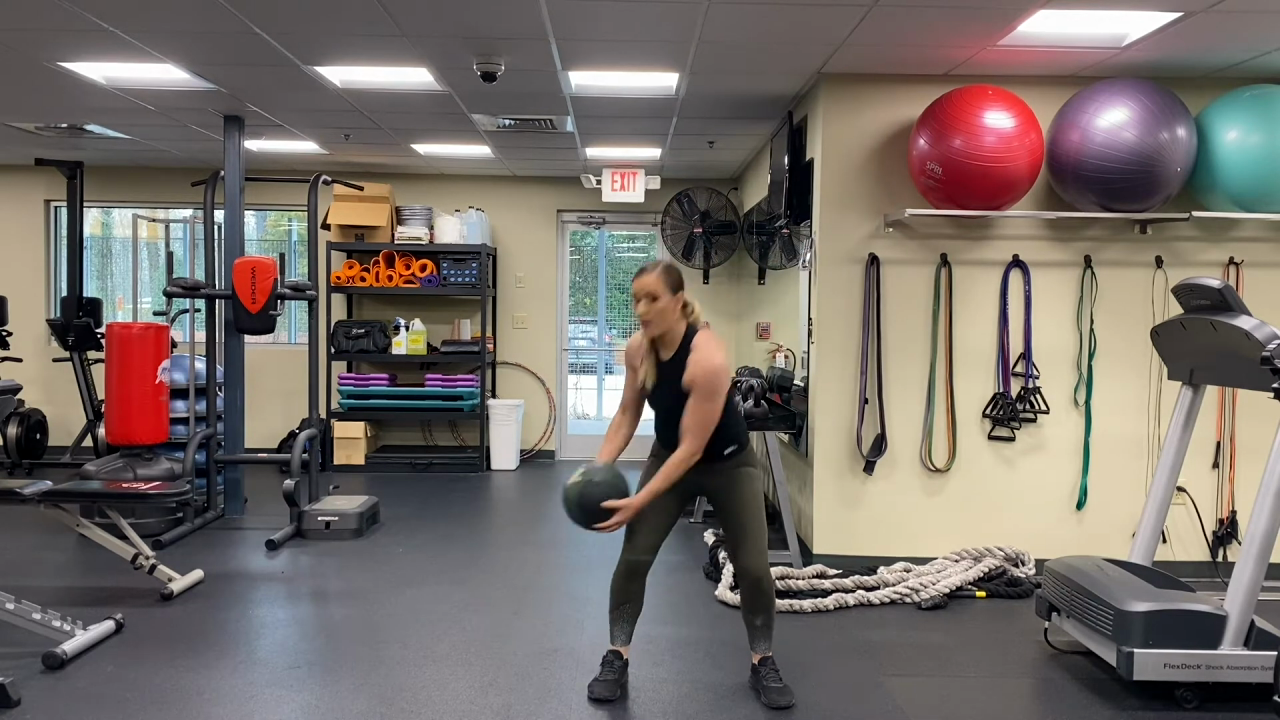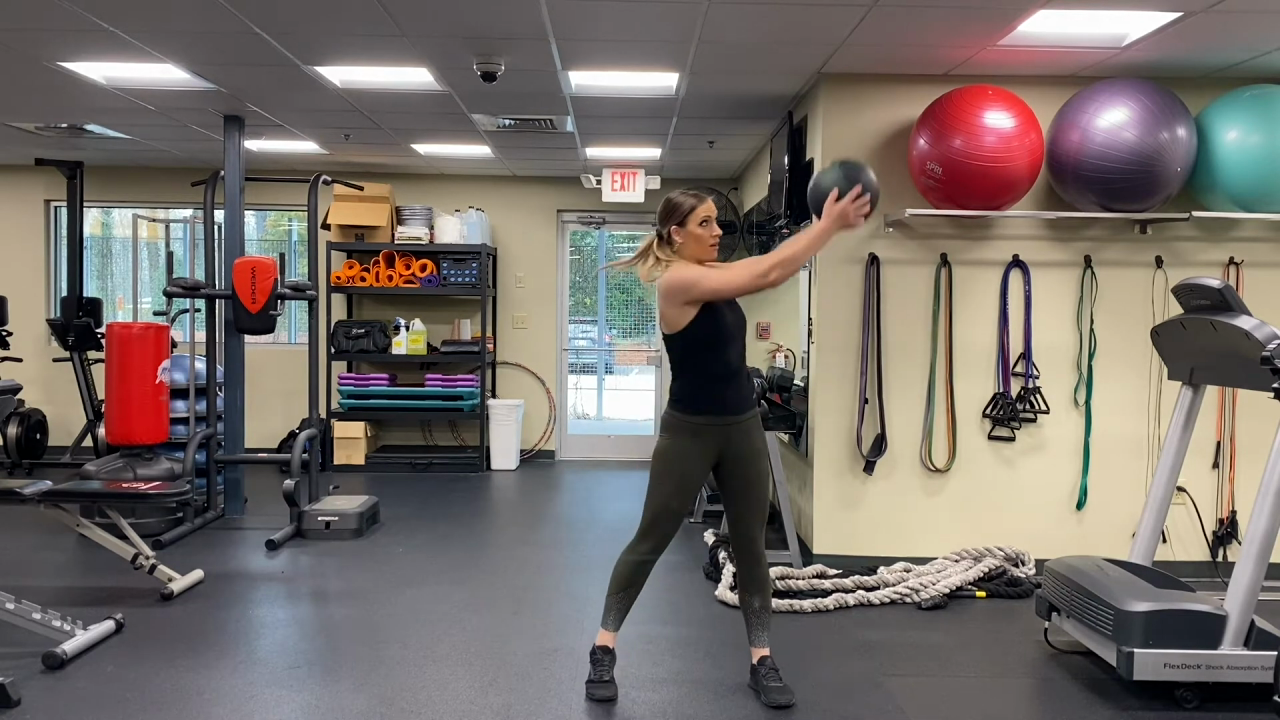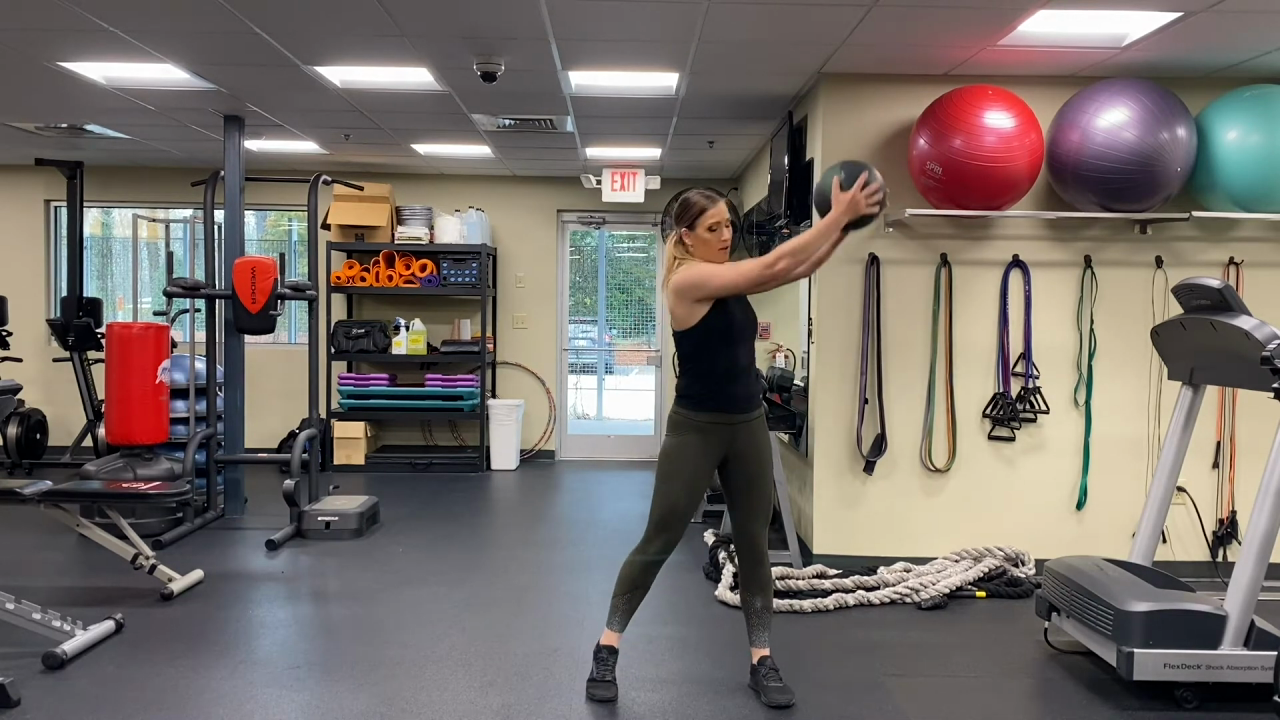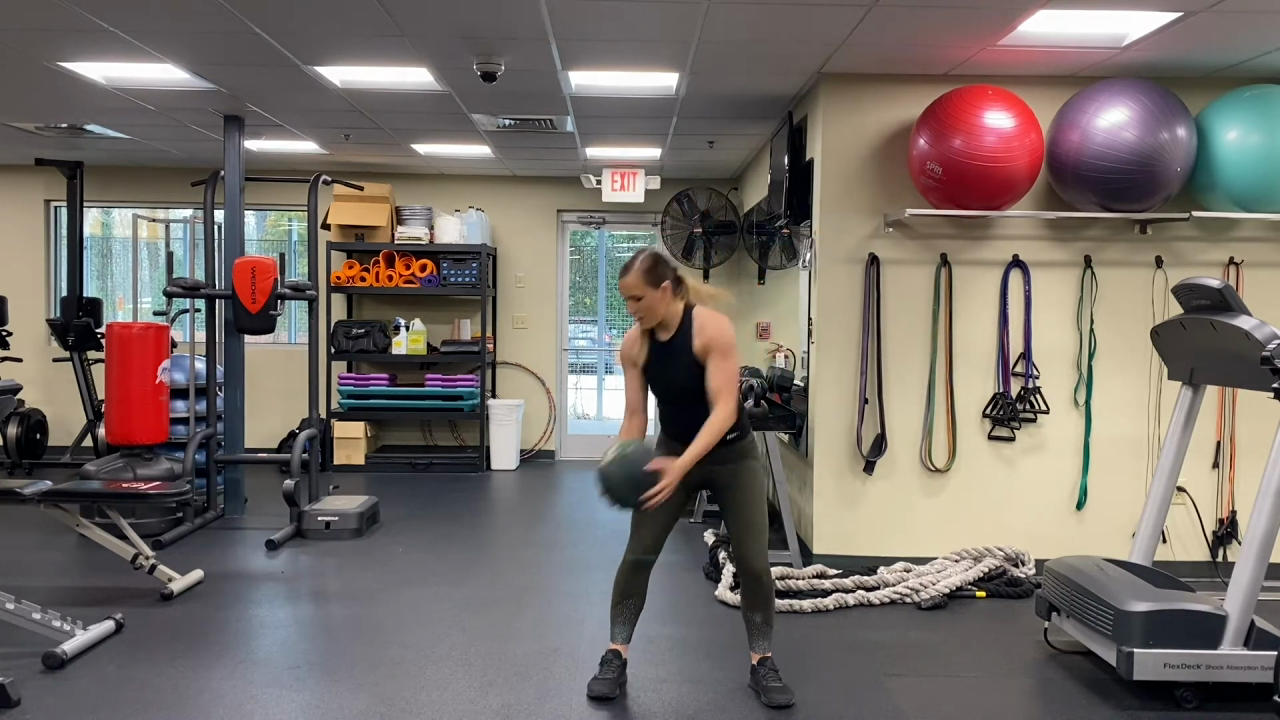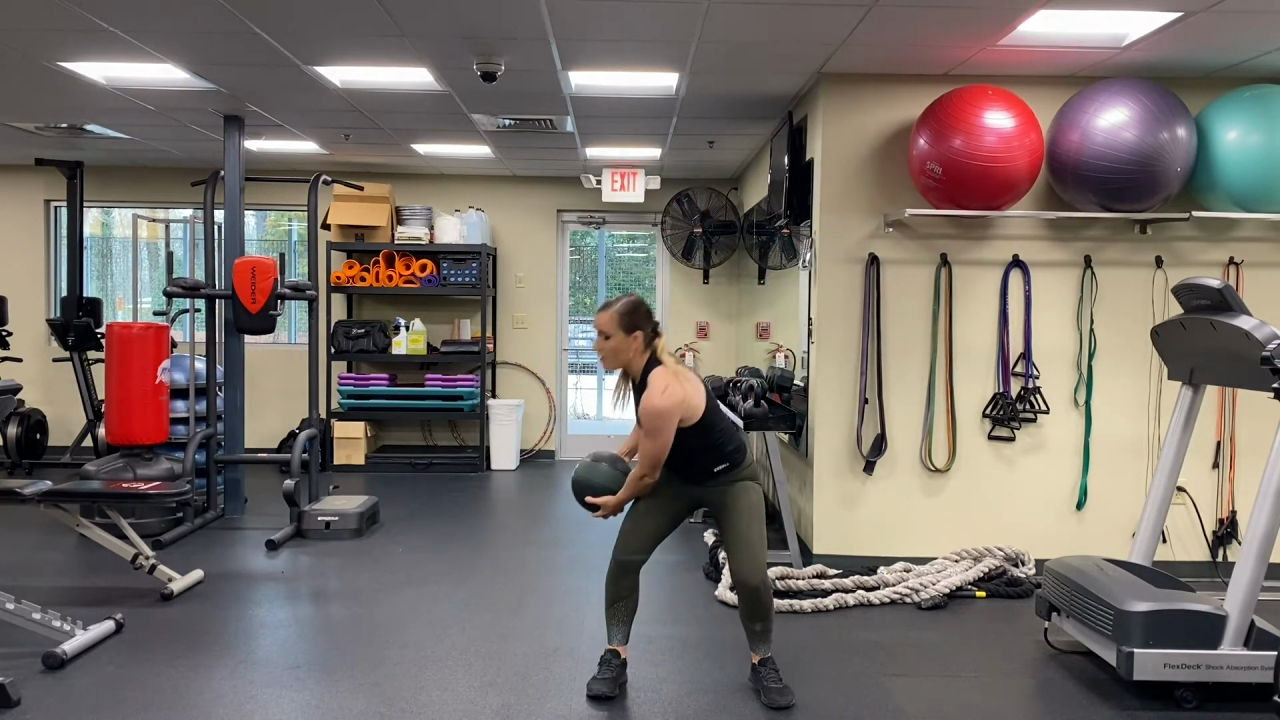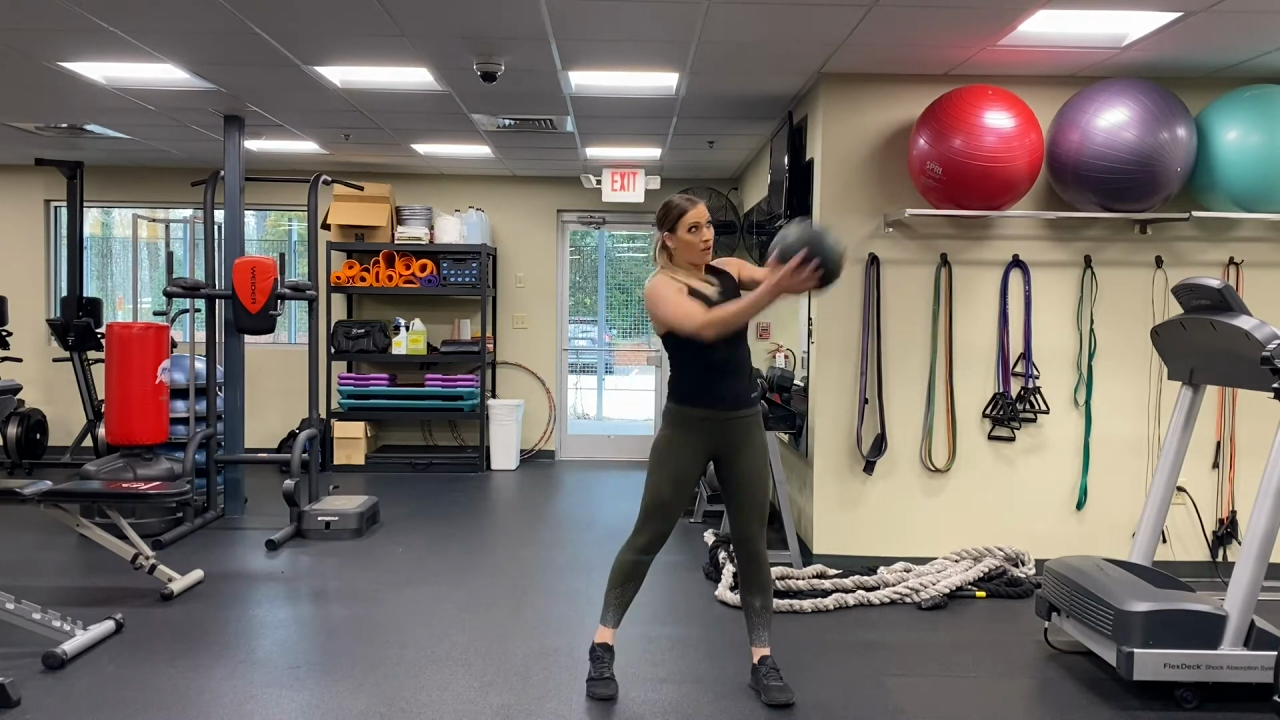
dt=0.4s
person 1, frame 1
left shoulder: (707, 361)
right shoulder: (638, 350)
left elbow: (691, 451)
right elbow: (627, 412)
left wrist: (638, 502)
right wrist: (598, 468)
left hip: (727, 464)
right hip: (669, 460)
left knee: (754, 568)
right knee: (634, 557)
left ankle: (762, 661)
right ankle: (616, 656)
person 1, frame 2
left shoulder: (713, 274)
right shoulder: (679, 281)
left elbow: (775, 267)
right elbow: (766, 272)
left wrist: (831, 223)
right wrist: (829, 223)
left hip: (742, 426)
right hip: (690, 430)
left knee: (751, 545)
right knee: (650, 541)
left ankle: (761, 659)
right ankle: (603, 648)
person 1, frame 3
left shoulder: (735, 271)
right shoulder: (688, 279)
left elbow: (795, 265)
right elbow: (765, 271)
left wrist: (841, 222)
right wrist: (836, 216)
left hip: (748, 426)
right hip: (695, 429)
left knee: (753, 543)
right knee: (658, 542)
left ankle: (762, 660)
right ankle: (607, 647)
person 1, frame 4
left shoulder: (712, 328)
right shoulder: (635, 344)
left elbow: (726, 410)
right elbow: (635, 415)
left wrist: (684, 464)
left hip: (732, 455)
right hip: (674, 452)
left knee: (753, 563)
right knee: (638, 555)
left ankle: (761, 660)
right ankle: (616, 656)
person 1, frame 5
left shoulder: (664, 391)
right shoulder: (637, 370)
left elbow: (655, 462)
left wrist: (616, 502)
right wrist: (621, 456)
left hip: (729, 478)
right hip: (676, 474)
left knee: (751, 577)
right knee: (625, 558)
left ankle: (763, 662)
right ankle: (615, 657)
person 1, frame 6
left shoulder: (730, 270)
right shoulder: (662, 288)
left elbow: (775, 278)
right elbow: (707, 326)
left wrist: (805, 276)
right wrist: (770, 293)
left hip: (743, 422)
right hip: (687, 425)
left knee: (753, 544)
right knee: (648, 538)
left ankle: (762, 658)
right ankle: (603, 646)
